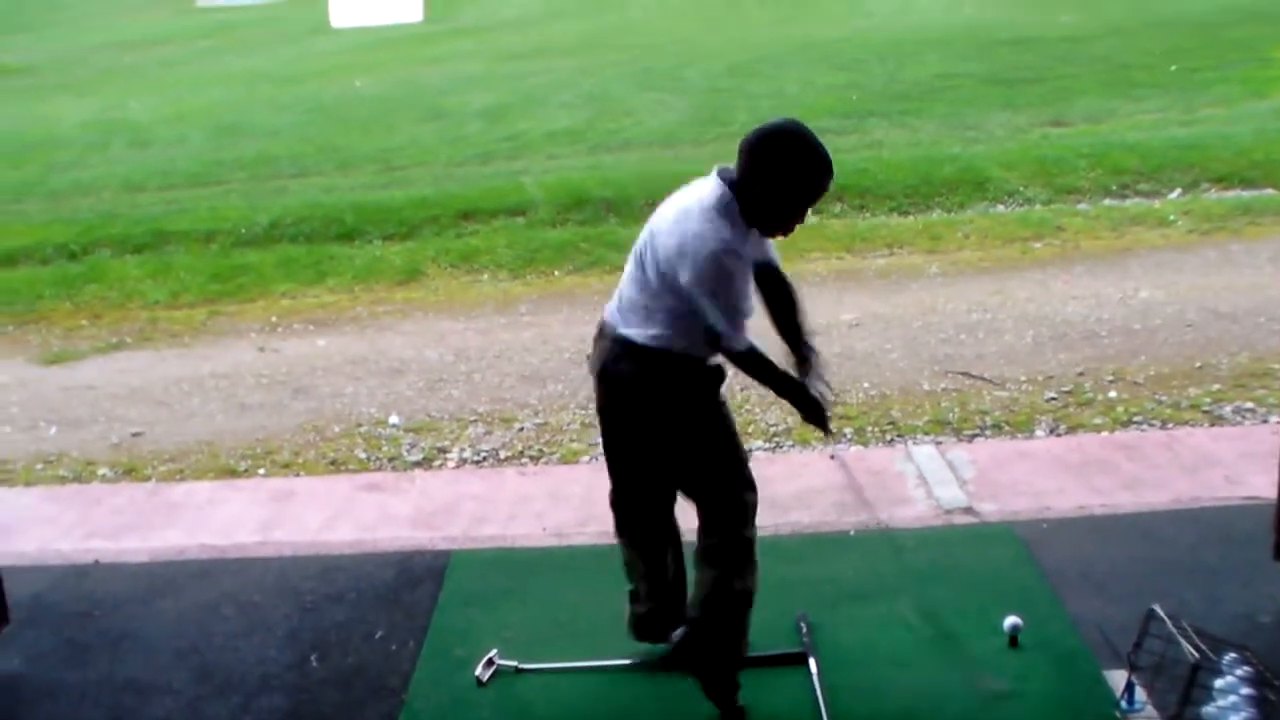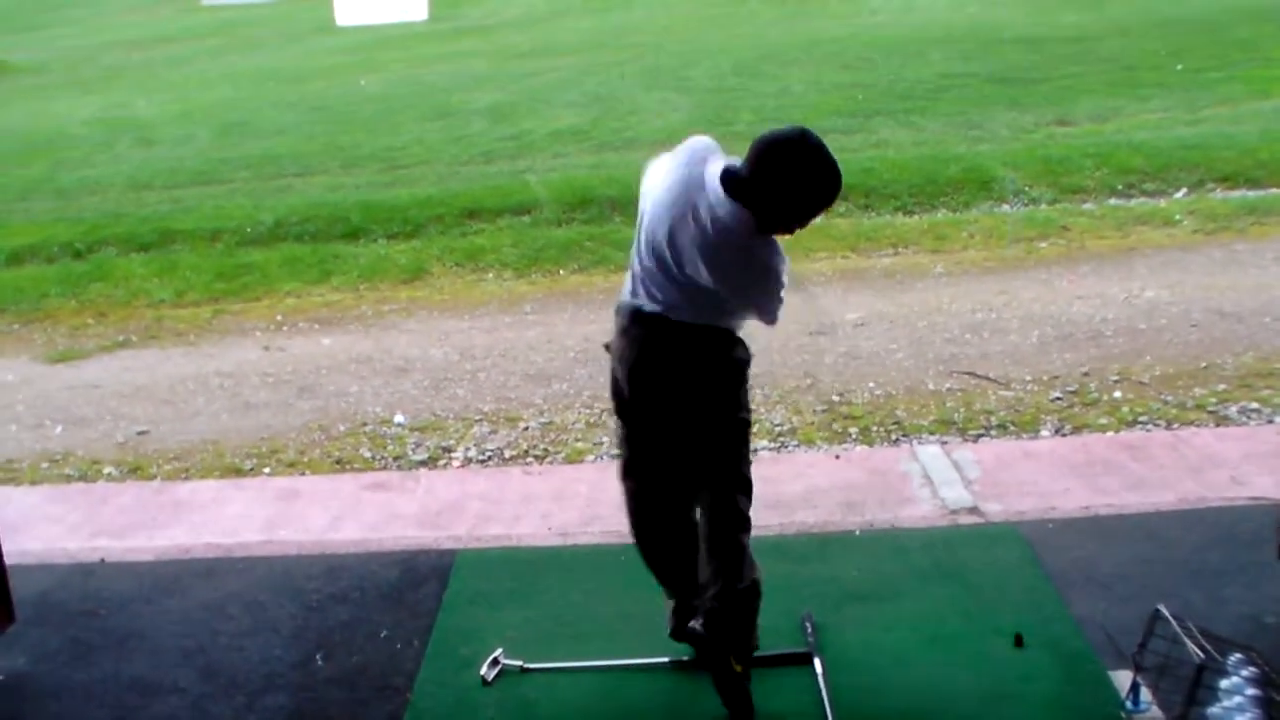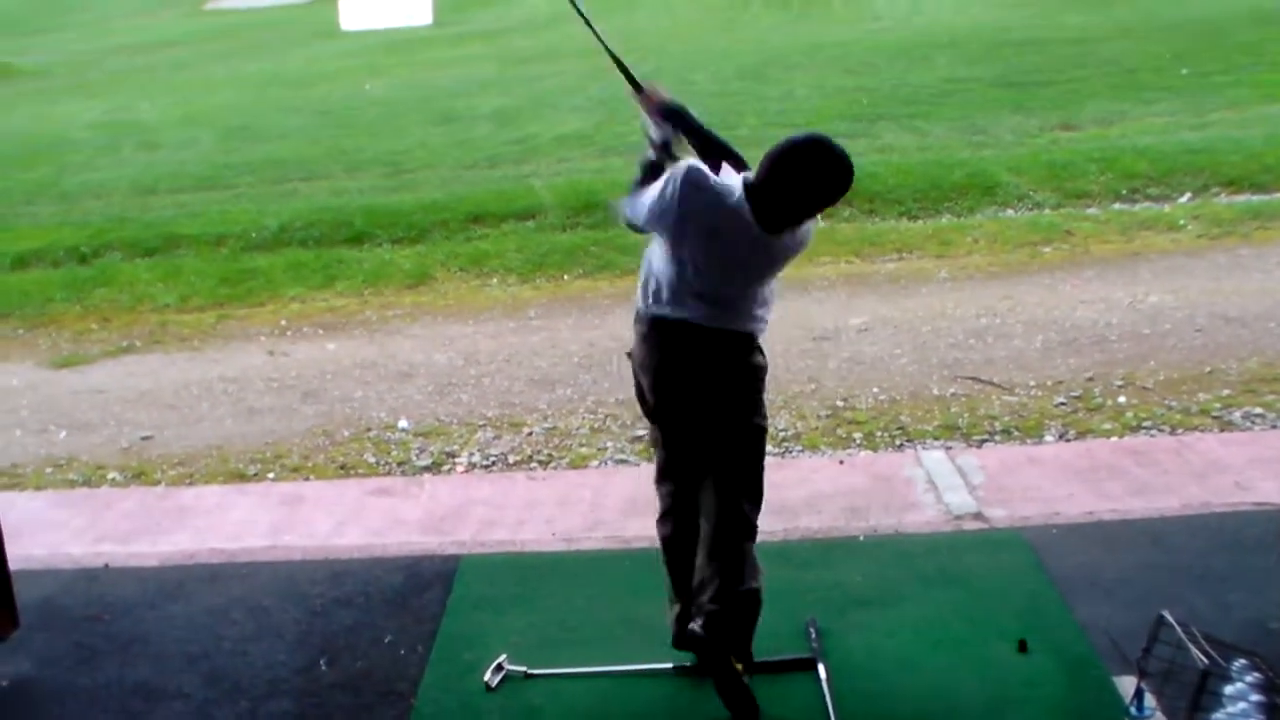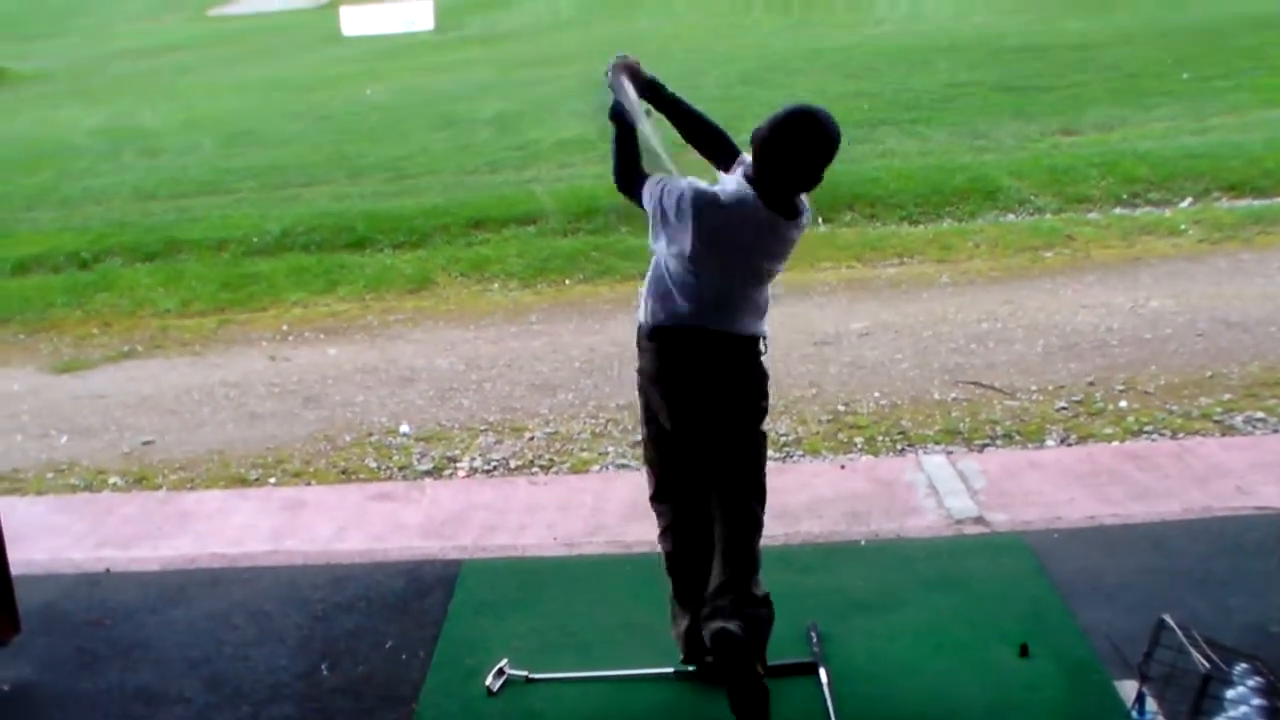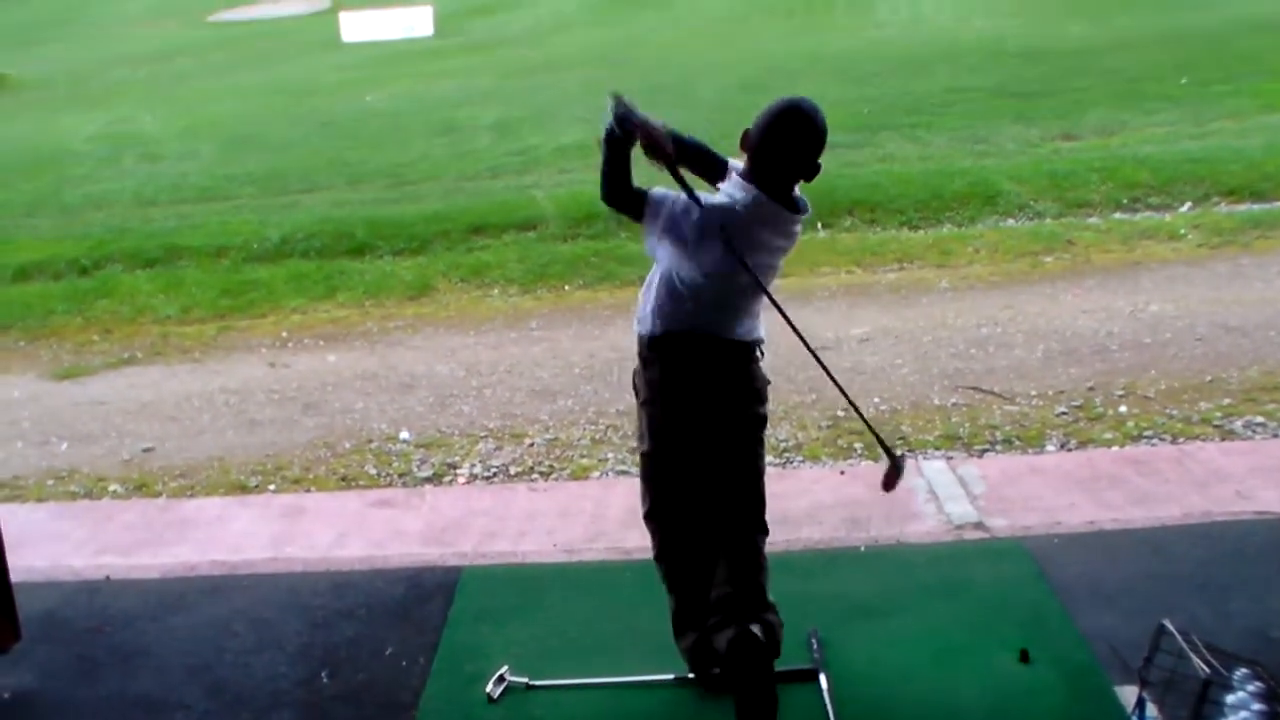
dt=0.1s
person 1, frame 1
left shoulder: (710, 192)
right shoulder: (720, 246)
left elbow: (772, 282)
right elbow: (731, 346)
left wrist: (805, 357)
right wrist: (796, 391)
left hip: (617, 359)
right hip: (673, 378)
left knee: (639, 501)
right knee: (727, 509)
left ankle: (657, 614)
right ankle: (712, 643)
person 1, frame 2
left shoulder: (692, 158)
right shoulder: (749, 249)
left elbow: (656, 170)
right elbow: (765, 310)
left hip: (636, 341)
right hip: (702, 361)
left knee: (653, 489)
right knee: (721, 501)
left ankle: (689, 607)
right ankle: (724, 631)
person 1, frame 3
left shoulder: (688, 188)
right shoulder: (788, 235)
left elbow: (635, 212)
left wrist: (660, 139)
right wrist: (672, 114)
left hip: (660, 346)
right hip: (731, 357)
left knee: (681, 484)
right knee: (732, 497)
left ankle: (693, 612)
right ankle: (721, 624)
person 1, frame 4
left shoulder: (696, 204)
right shoulder: (790, 221)
left elbow: (630, 184)
right elbow: (731, 159)
left wrist: (624, 111)
right wrist: (657, 94)
left hip: (666, 354)
right hip: (734, 363)
left knee: (677, 495)
right knee: (735, 504)
left ankle: (698, 627)
right ankle: (732, 623)
person 1, frame 5
left shoulder: (709, 215)
right shoulder: (790, 211)
left elbow: (618, 199)
right elbow: (717, 166)
left wrist: (620, 139)
right wrist: (661, 137)
left hip: (673, 365)
right hip: (735, 367)
left knee: (675, 513)
right knee: (738, 514)
left ankle: (704, 641)
right ankle: (745, 631)
